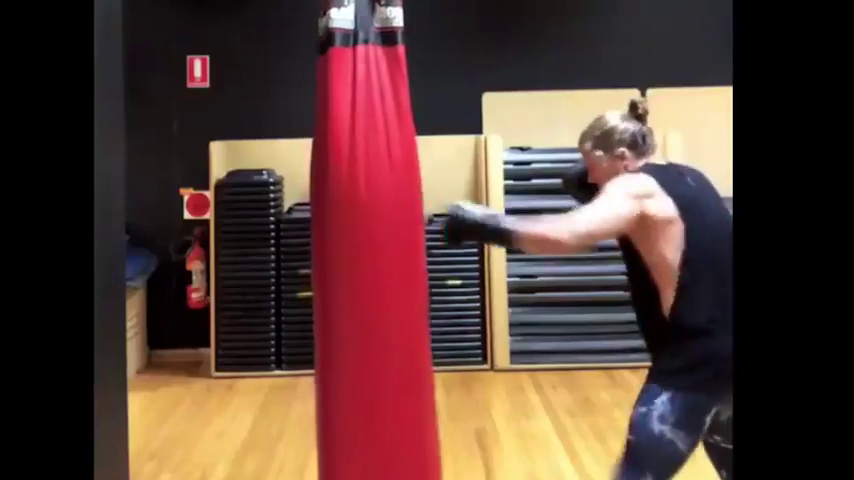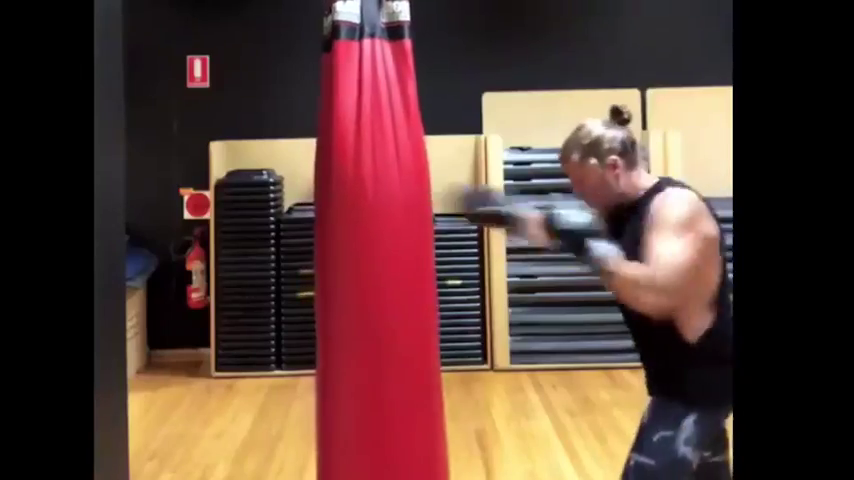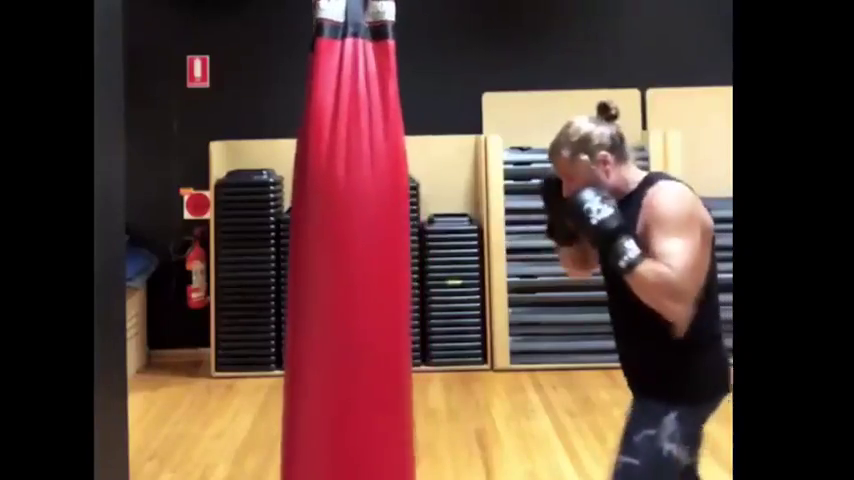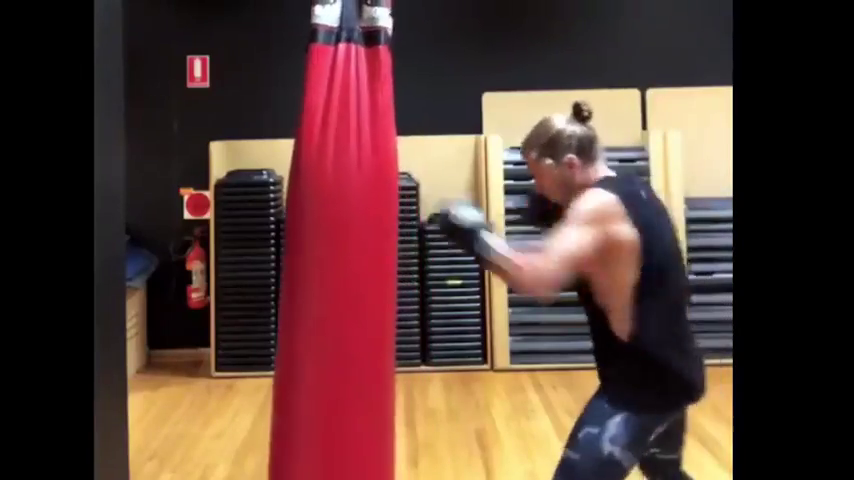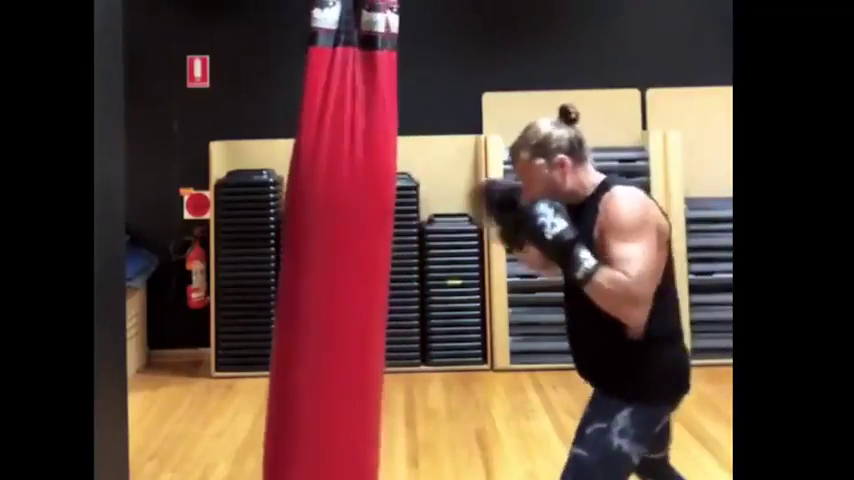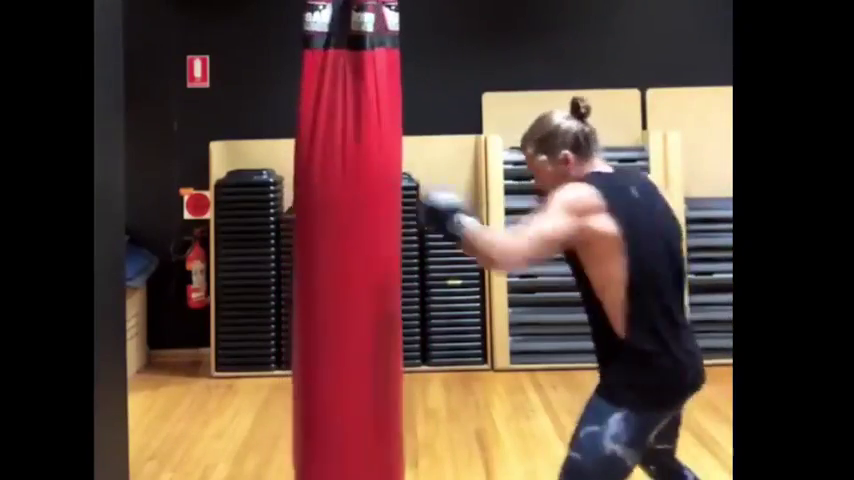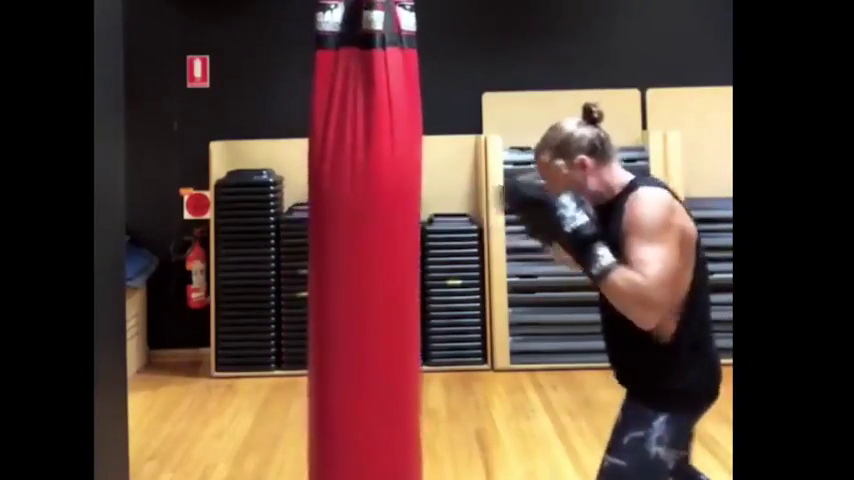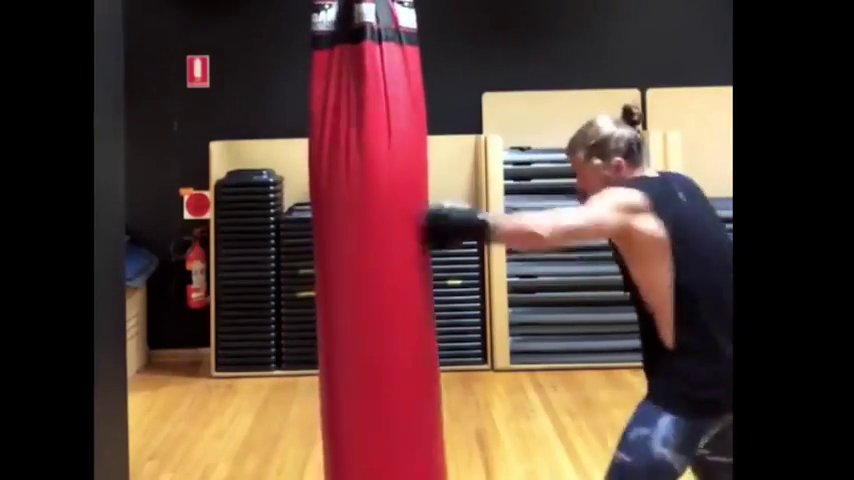
dt=0.4s
person 1, frame 1
left shoulder: (637, 189)
right shoulder: (688, 180)
left elbow: (569, 235)
left wrist: (490, 228)
right wrist: (592, 192)
left hip: (693, 361)
right hip: (721, 351)
person 1, frame 2
left shoulder: (675, 207)
right shoulder: (618, 202)
left elbow: (655, 295)
right elbow: (550, 232)
left wrist: (595, 246)
right wrist: (507, 215)
left hip: (699, 377)
right hip: (686, 373)
person 1, frame 3
left shoulder: (667, 201)
right shoulder: (617, 201)
left elbow: (676, 298)
right elbow: (579, 263)
left wrist: (614, 241)
right wrist: (561, 224)
left hip: (682, 379)
right hip: (659, 374)
person 1, frame 4
left shoulder: (599, 207)
right shoulder: (629, 192)
left elbow: (539, 278)
left wrist: (478, 238)
left hip: (642, 384)
right hip: (672, 370)
person 1, frame 5
left shoulder: (623, 206)
right shoulder: (579, 205)
left elbow: (632, 303)
right elbow: (544, 260)
left wrist: (570, 251)
right wrist: (512, 223)
left hip: (641, 377)
right hip: (635, 373)
person 1, frame 6
left shoulder: (581, 201)
right shoulder: (637, 187)
left elbow: (506, 254)
left wrist: (454, 219)
left hip: (639, 377)
right hip: (675, 364)
person 1, frame 7
left shoulder: (650, 205)
right shoulder: (613, 202)
left elbow: (648, 308)
right elbow: (576, 256)
left wrist: (587, 247)
right wrist: (550, 228)
left hip: (673, 380)
right hip: (670, 374)
person 1, frame 8
left shoulder: (627, 203)
right shoulder: (677, 189)
left elbow: (546, 231)
left wrist: (472, 223)
left hip: (690, 383)
right hip: (719, 372)
